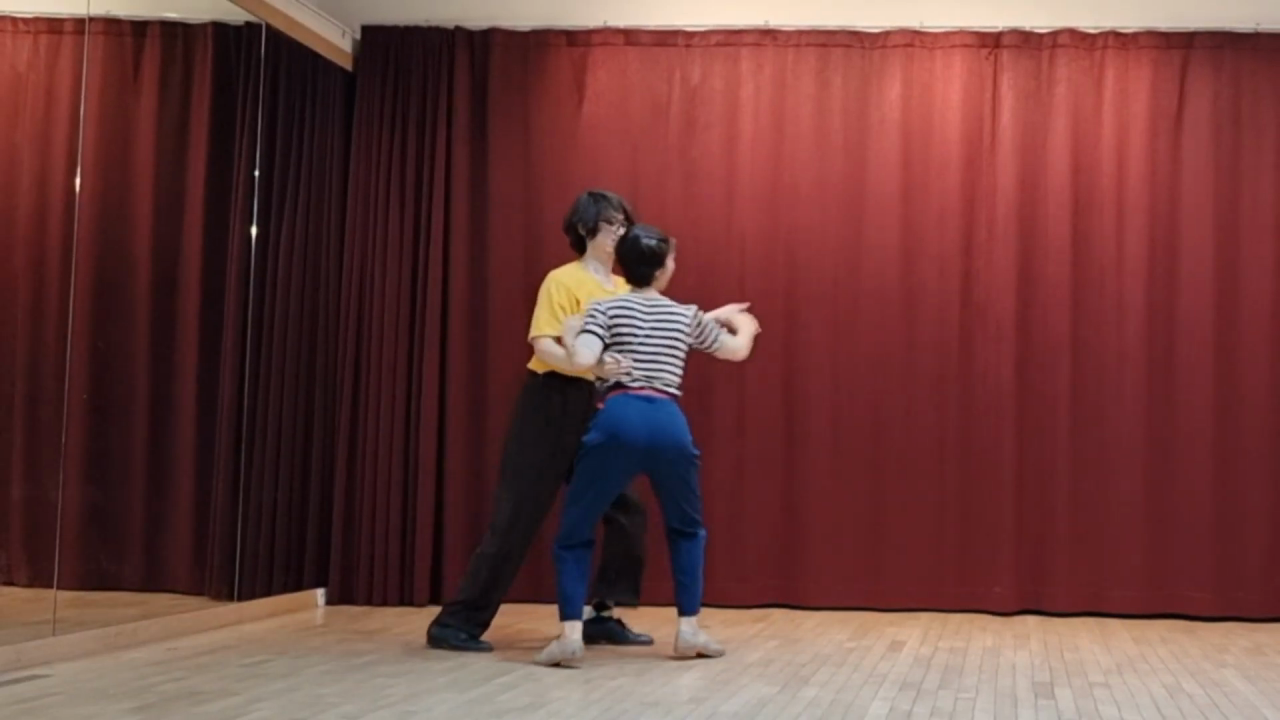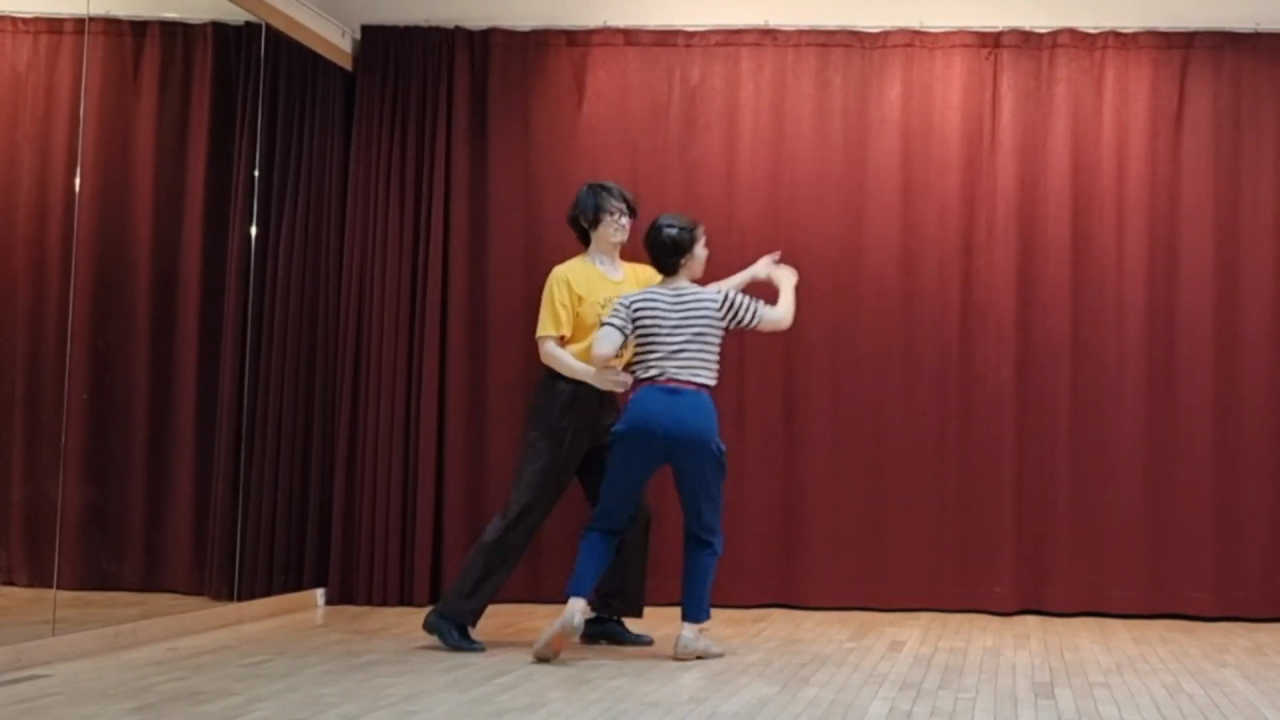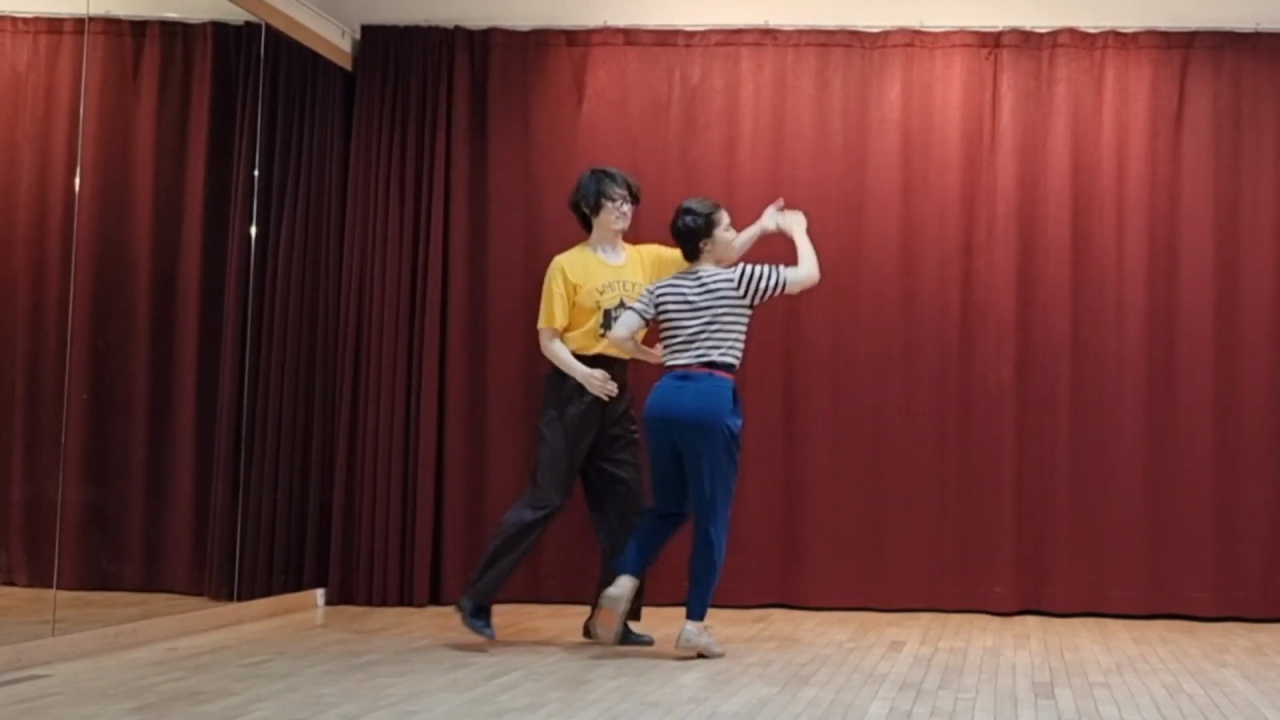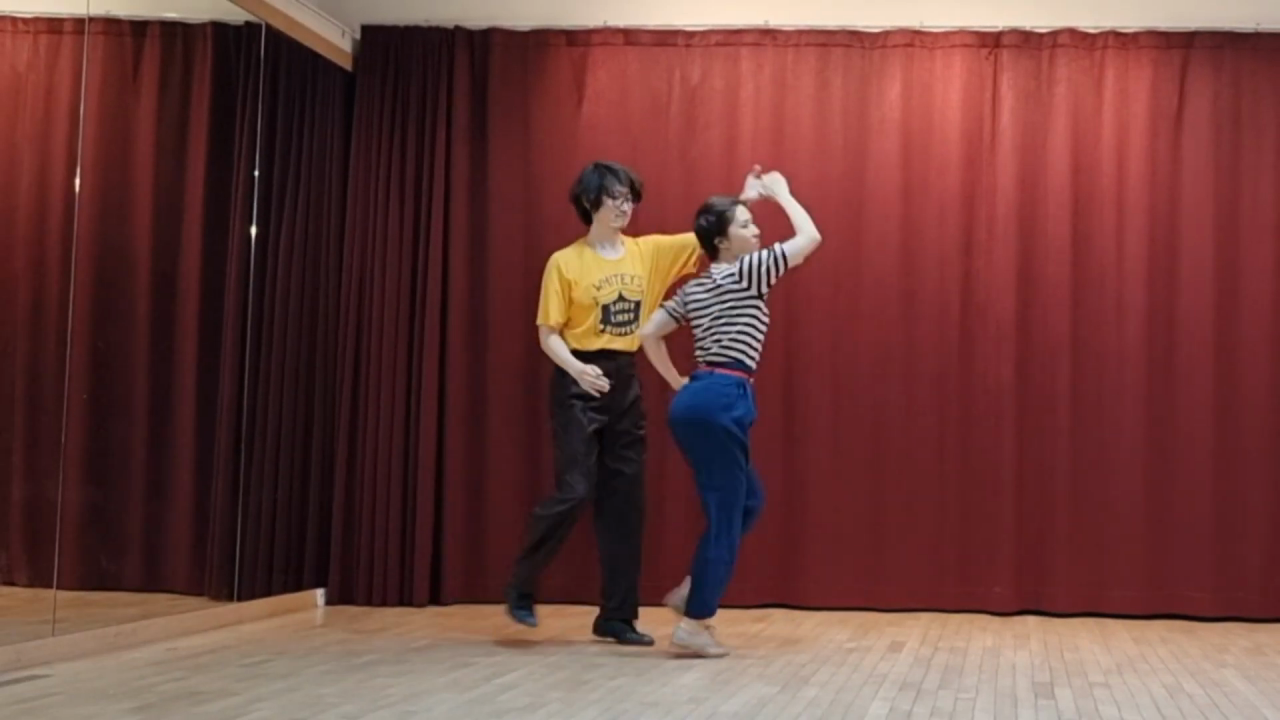
dt=0.1s
person 1, frame 1
left shoulder: (623, 289)
right shoulder: (563, 281)
right elbow: (543, 346)
right wrist: (594, 363)
left hip: (587, 410)
right hip: (549, 404)
left knee: (626, 512)
right knee: (517, 517)
left ankle: (602, 615)
right ankle: (456, 623)
person 1, frame 2
left shoulder: (640, 278)
right shoulder: (566, 276)
right elbow: (546, 348)
left wrist: (751, 275)
right wrist: (590, 372)
left hip: (606, 407)
right hip: (563, 401)
left knee: (629, 514)
right knee: (524, 510)
left ankle: (606, 619)
right ankle: (452, 617)
person 1, frame 3
left shoulder: (650, 259)
right shoulder: (566, 266)
right elbow: (548, 338)
left wrist: (760, 226)
right wrist: (580, 372)
left hip: (618, 395)
right hip: (573, 390)
left knee: (624, 507)
right knee: (546, 497)
right ankle: (477, 597)
person 1, frame 4
left shoulder: (649, 252)
right shoulder: (565, 262)
right elbow: (548, 333)
right wrist: (575, 367)
left hip: (626, 384)
right hip: (580, 384)
left knee: (626, 502)
right knee: (574, 490)
left ankle: (617, 616)
right ankle: (521, 586)
person 2, frame 1
left shoulder: (606, 309)
right shoulder: (687, 315)
left elbow: (584, 361)
right elbow: (736, 350)
left wrist: (569, 336)
right wrist: (744, 324)
left hip: (618, 421)
right hip: (669, 425)
left knee: (574, 533)
right knee: (687, 529)
left ankle: (570, 635)
right ankle: (689, 628)
person 2, frame 2
left shoulder: (637, 303)
right shoulder: (718, 301)
left elbow: (601, 353)
right elbow: (780, 319)
left wrist: (618, 346)
right wrist: (786, 283)
left hip: (643, 412)
right hip: (694, 417)
left knee: (607, 523)
right knee: (704, 531)
left ankle: (574, 613)
right ankle: (692, 631)
person 2, frame 3
left shoulder: (662, 289)
right shoulder: (740, 279)
left elbow: (618, 336)
right elbow: (808, 275)
right wrist: (796, 228)
left hip: (665, 398)
right hip: (712, 403)
left knee: (669, 509)
right knee: (711, 521)
left ankle: (622, 585)
right ankle: (693, 627)
person 2, frame 4
left shoulder: (695, 288)
right shoulder: (745, 272)
left elbow: (649, 334)
right elbow: (810, 237)
left wrist: (674, 378)
right wrist: (780, 192)
left hip: (694, 400)
right hip: (720, 405)
left knee: (745, 503)
right knee: (729, 517)
left ankle: (692, 589)
right ankle: (693, 626)
